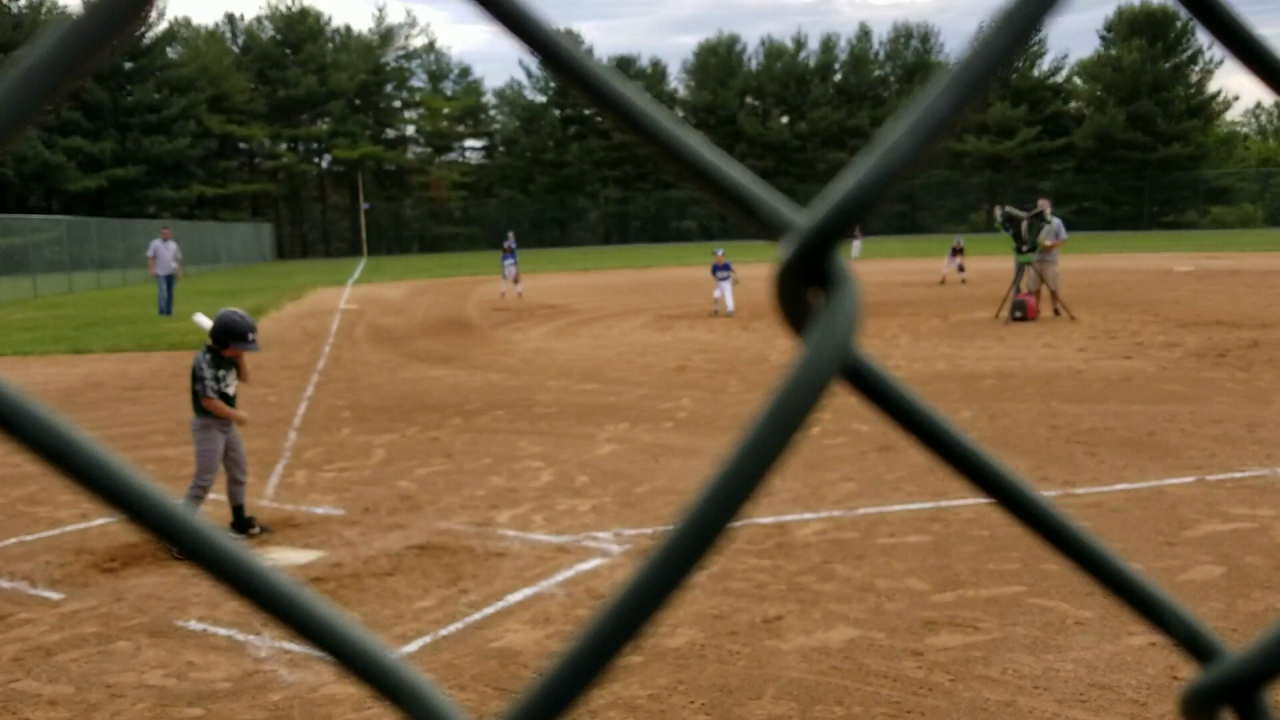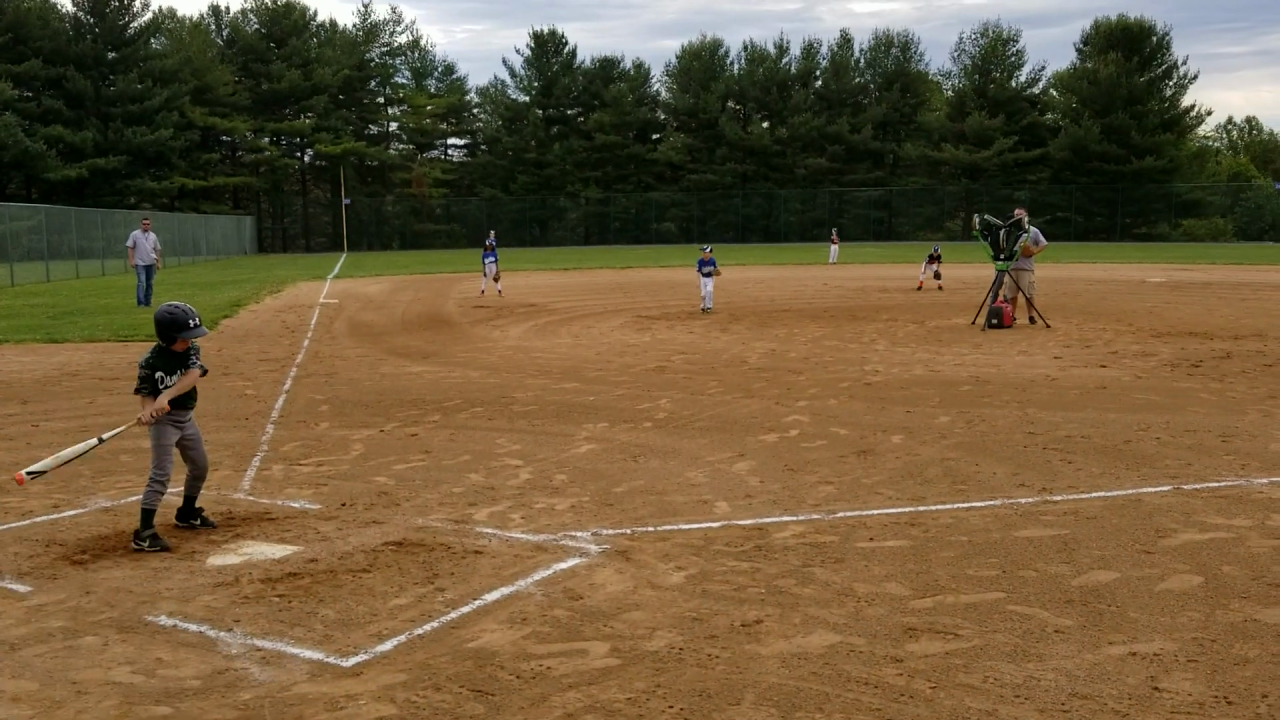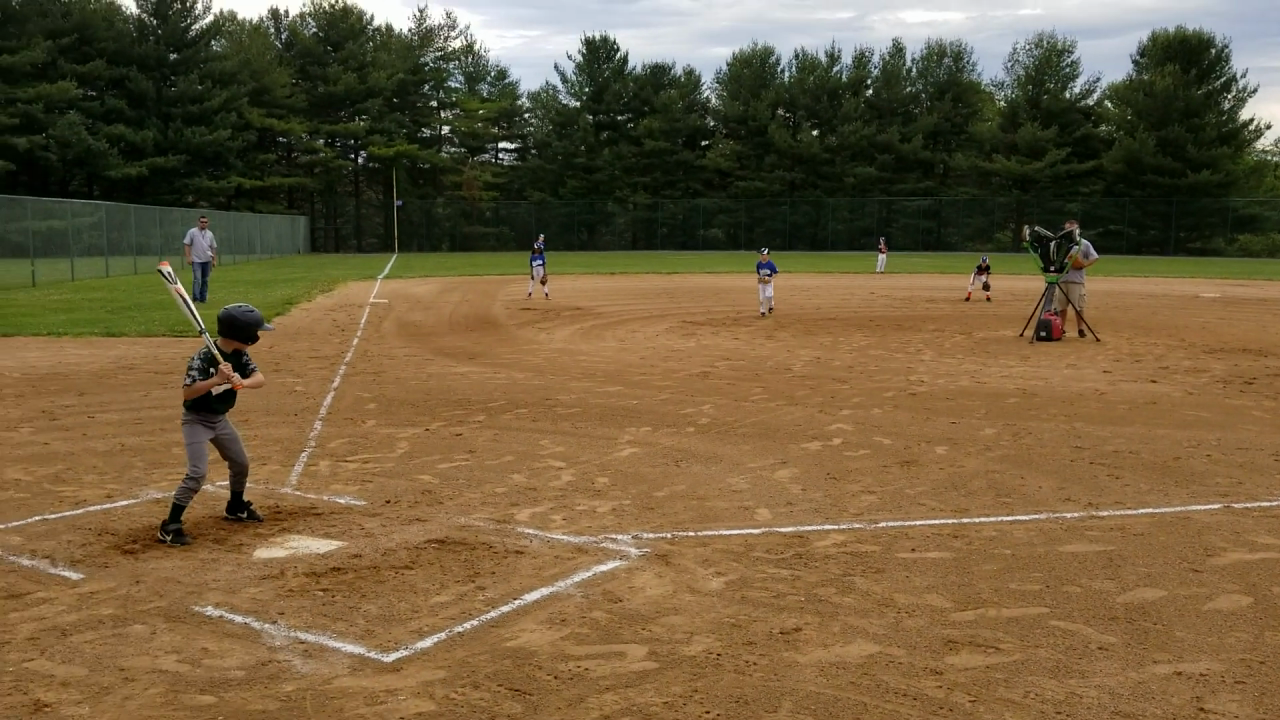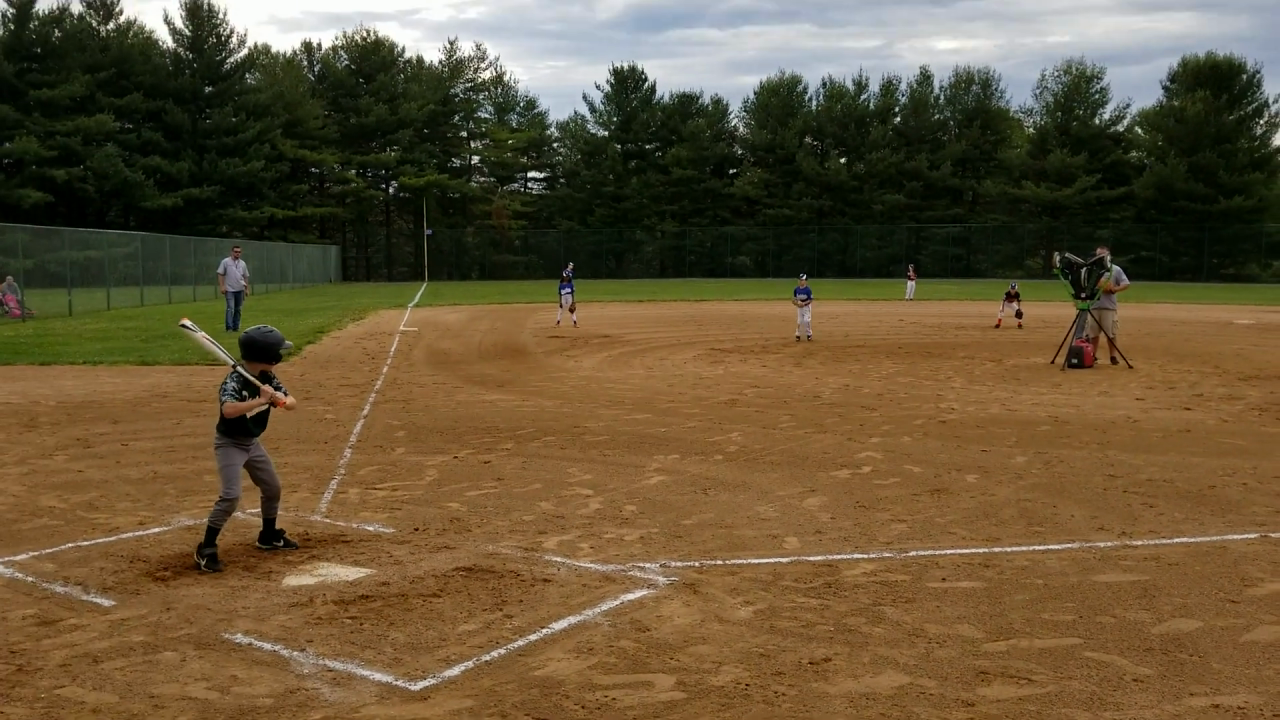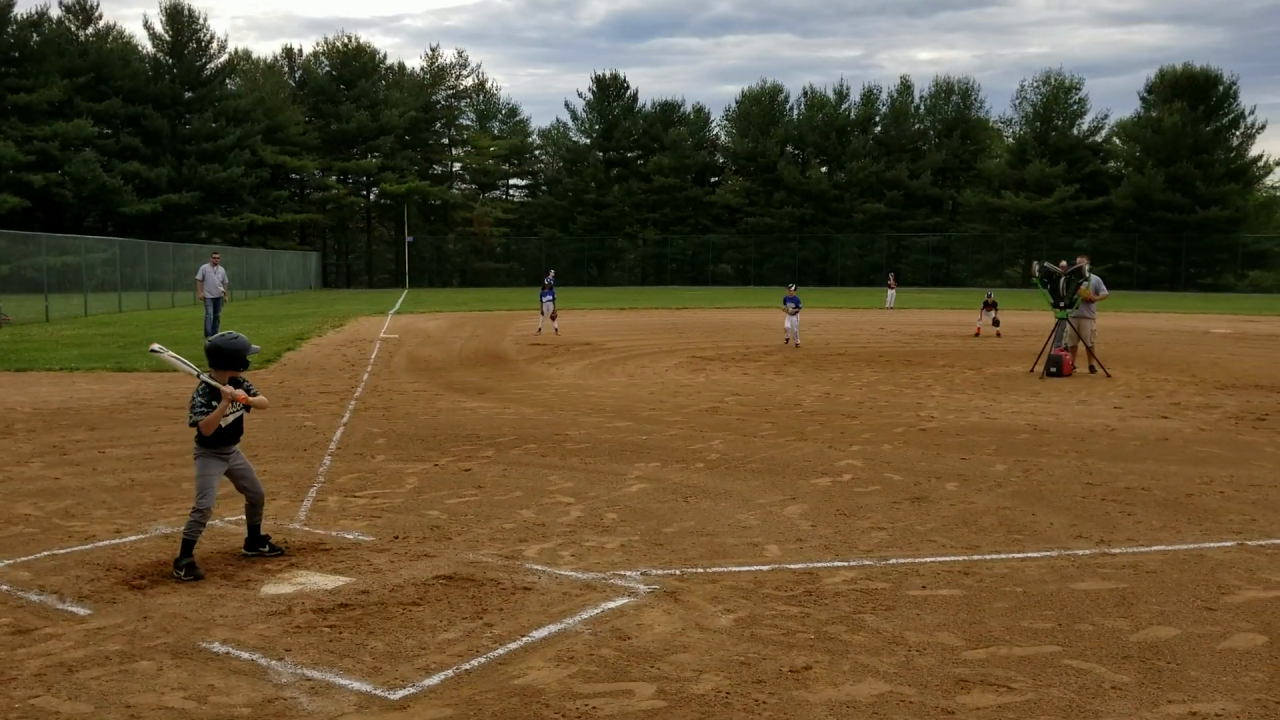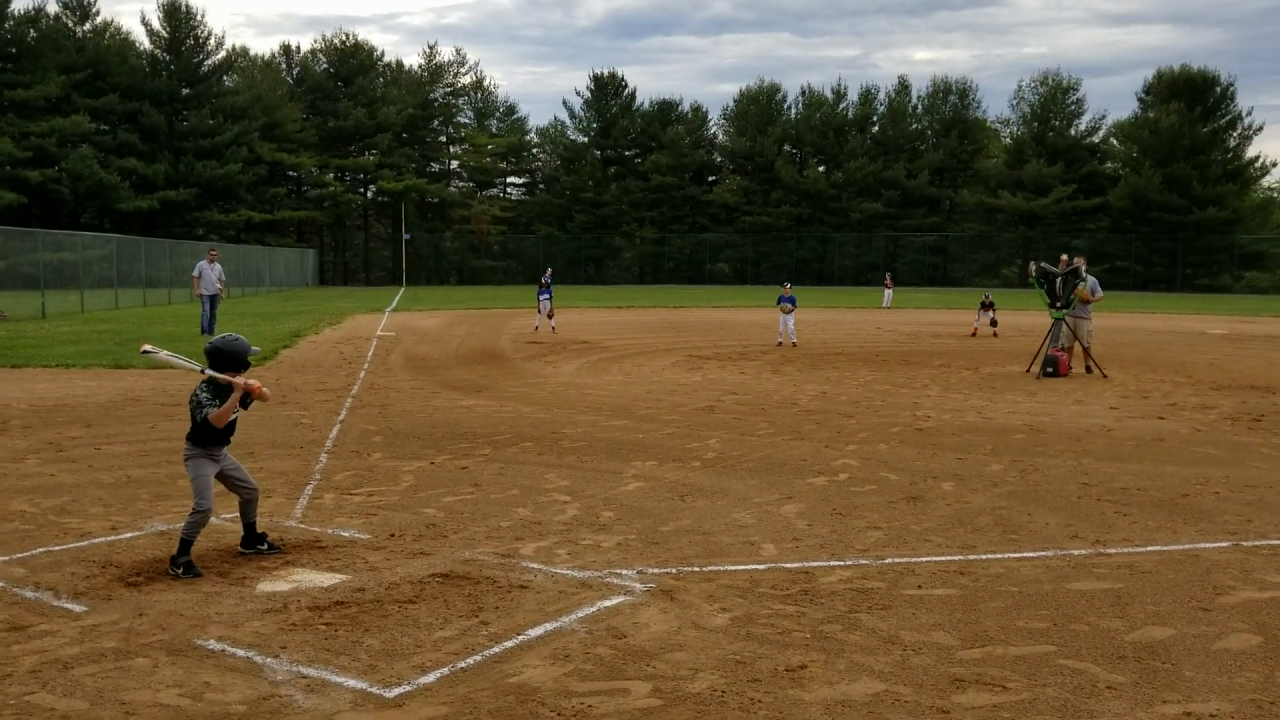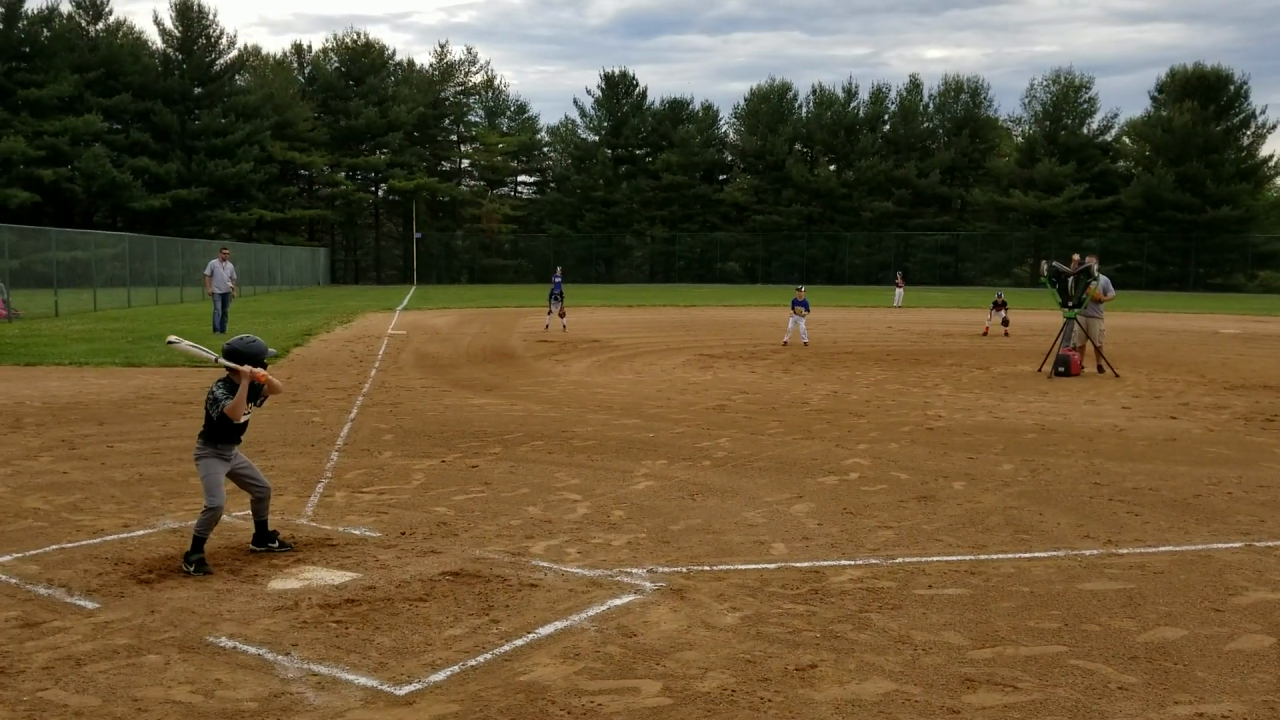
dt=0.5s
person 1, frame 1
left shoulder: (226, 355)
right shoulder: (206, 360)
left elbow: (244, 378)
right elbow: (209, 402)
left wrist: (240, 356)
right wrist: (236, 415)
left hip: (225, 423)
right hip: (207, 424)
left knee: (238, 472)
right knee: (204, 480)
left ankle: (239, 524)
person 1, frame 2
left shoulder: (191, 349)
right shoulder: (151, 360)
left elbow: (193, 375)
right elbow: (144, 395)
left wrist: (166, 397)
right wrist: (146, 411)
left hip: (186, 418)
right hip: (163, 421)
left knee: (200, 467)
right knee: (161, 474)
left ankle: (187, 514)
right ankle: (144, 532)
person 1, frame 3
left shoulder: (239, 356)
right shoulder: (202, 358)
left elbow: (259, 378)
right elbow: (188, 394)
left wrist: (242, 382)
right wrist: (218, 379)
left hip: (219, 419)
right hip: (196, 420)
left knee: (241, 463)
right knee: (197, 473)
left ankle: (236, 506)
right ankle: (170, 525)
person 1, frame 4
left shoulder: (267, 377)
right shoulder: (234, 381)
left elbow: (293, 402)
right elbow: (228, 410)
left wrist: (282, 400)
right wrist: (260, 400)
left hip: (252, 443)
right hip: (230, 444)
left knee: (272, 488)
right knee: (230, 496)
left ankle: (269, 536)
right ankle: (206, 548)
person 1, frame 5
left shoulder: (238, 383)
right shoulder: (203, 393)
left elbow: (264, 402)
right elbow: (205, 429)
left wrist: (246, 399)
right wrist: (225, 403)
left hip: (233, 451)
right hip: (209, 454)
left knee: (256, 495)
right knee: (203, 507)
left ankle: (255, 542)
right ankle: (183, 561)
person 1, frame 6
left shoulder: (234, 384)
right shoulder: (203, 391)
left elbow: (266, 397)
right elbow: (218, 421)
left wrist: (256, 388)
right wrist: (237, 394)
left hip: (220, 453)
right hip: (200, 454)
left knee: (250, 491)
right knee: (204, 507)
left ankle: (251, 540)
right ankle: (180, 558)
person 1, frame 7
left shoulder: (251, 385)
right shoulder: (220, 390)
left elbow: (278, 388)
right elbow: (235, 413)
left wrist: (264, 377)
right wrist: (245, 382)
left hip: (231, 451)
right hip: (210, 453)
left knee: (262, 489)
right knee: (216, 504)
left ankle: (262, 538)
right ankle: (193, 556)
